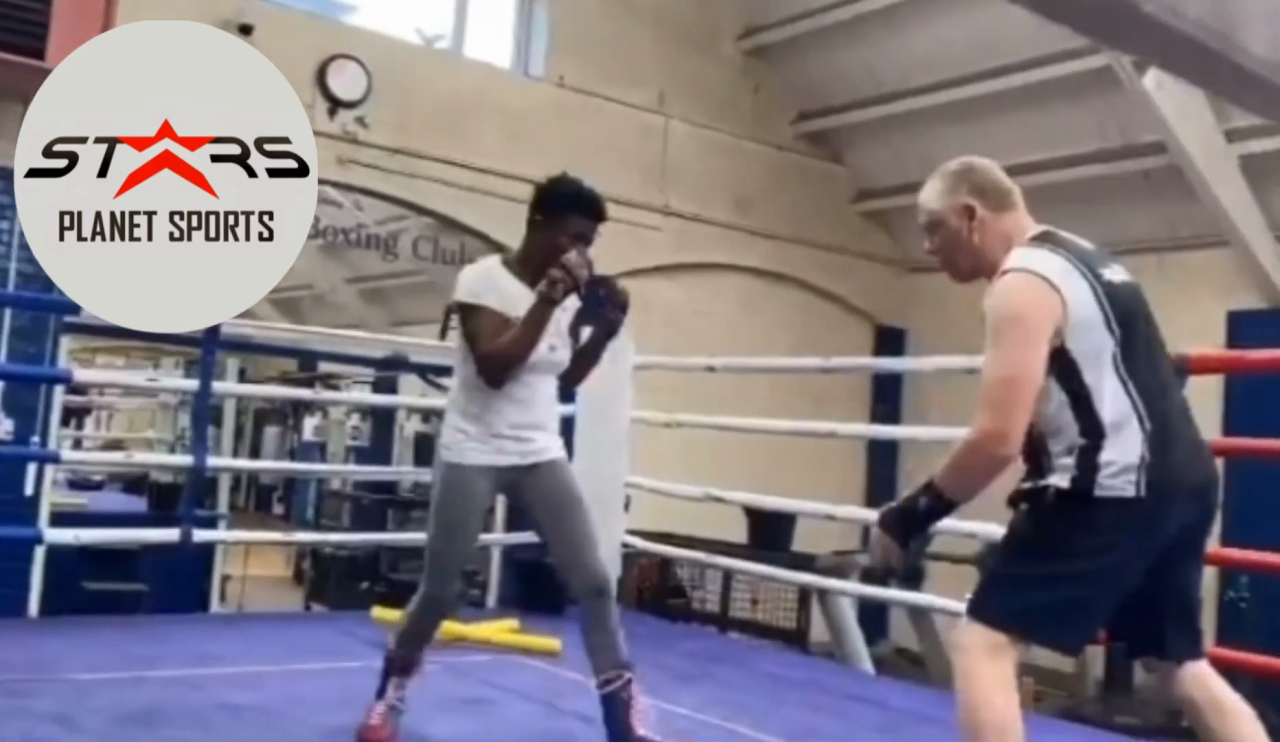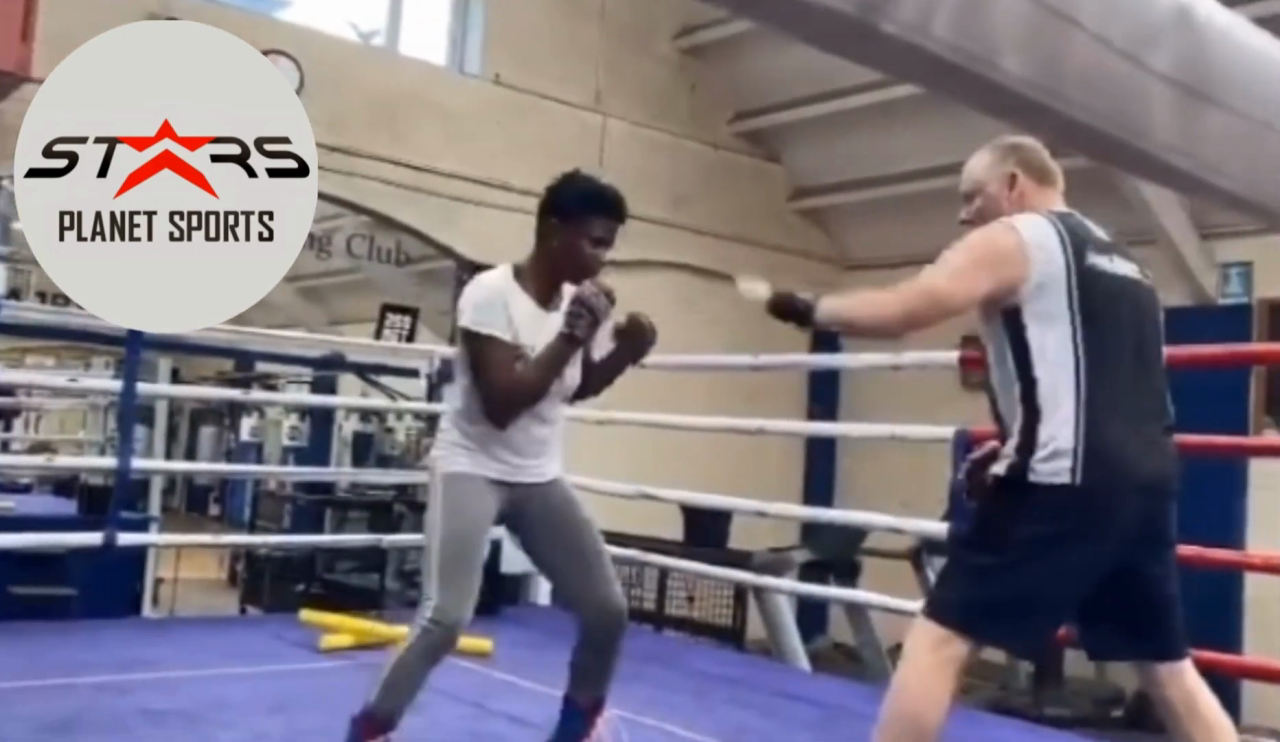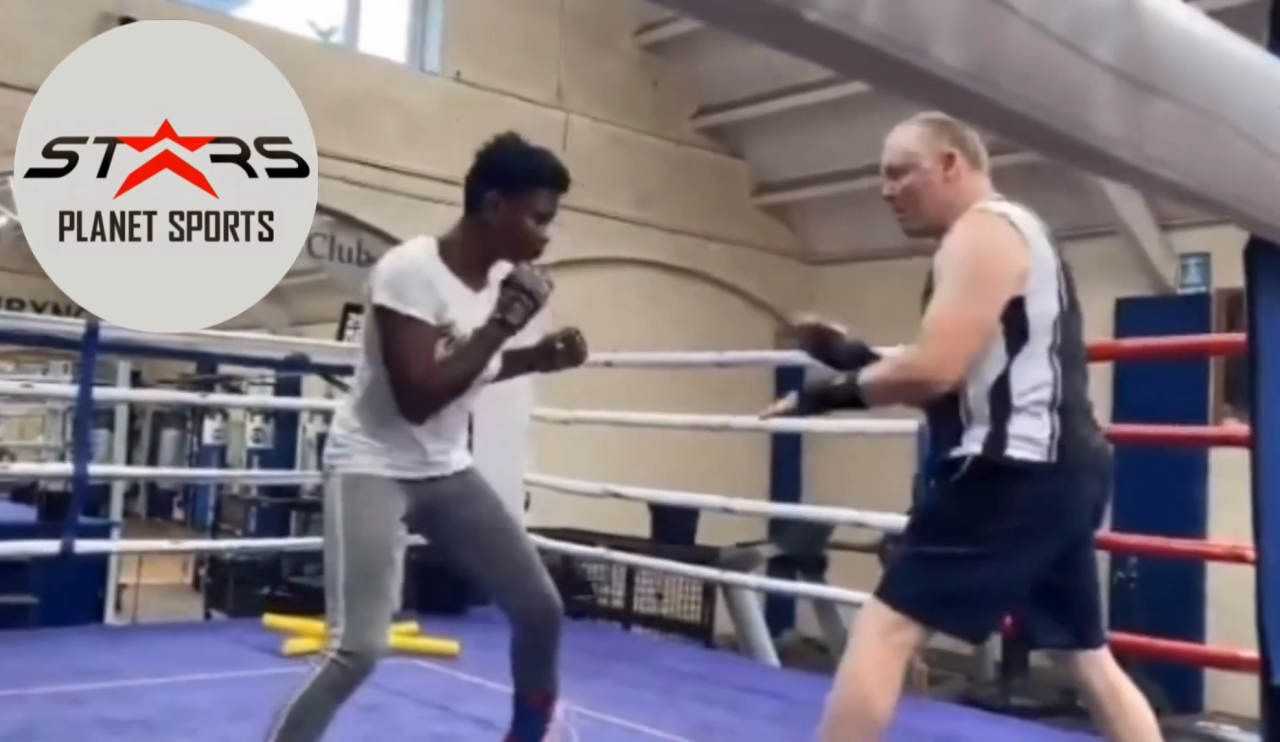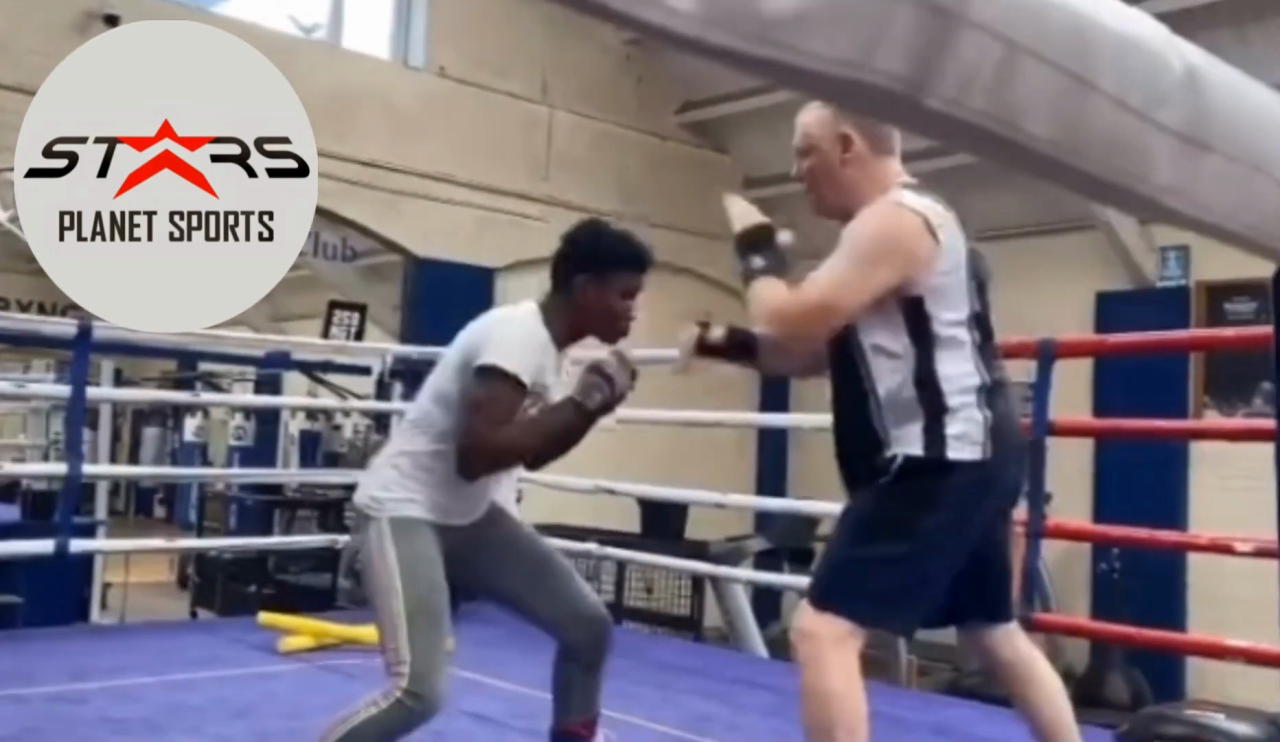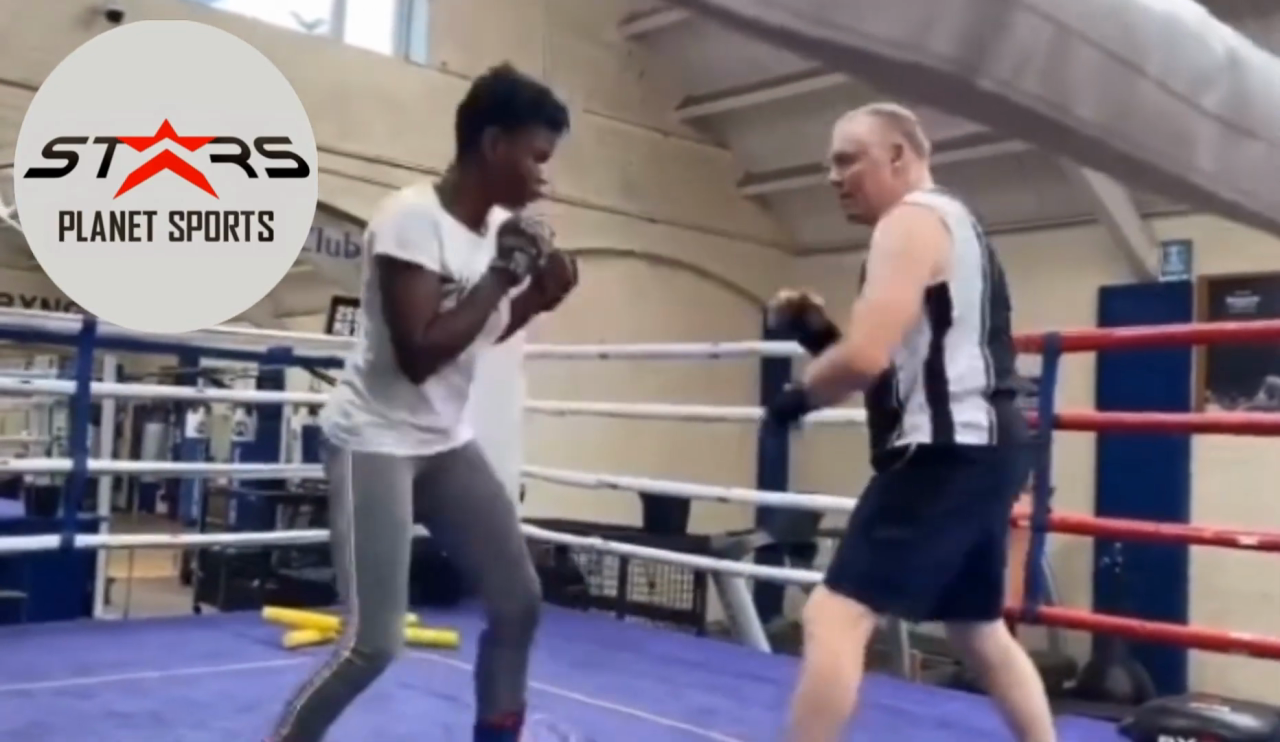
dt=0.5s
person 1, frame 1
left shoulder: (1022, 285)
right shoulder: (1083, 259)
left elbow: (997, 438)
left wrist: (911, 515)
right wrist: (1038, 486)
left hip: (1112, 490)
right hip: (1183, 485)
left knee: (982, 644)
right knee: (1183, 668)
person 1, frame 2
left shoulder: (1015, 241)
right shoulder: (1121, 262)
left elbow: (895, 311)
left wrist: (800, 307)
left hip: (1060, 486)
right hip: (1145, 484)
left knee: (936, 642)
right knee: (1168, 671)
person 1, frame 3
left shoulder: (984, 233)
right shoulder: (1007, 239)
left elbow: (931, 370)
left wrist: (843, 390)
right wrist: (852, 358)
left hip: (1017, 470)
right hip: (1066, 470)
left knee: (884, 630)
right knee: (1087, 658)
person 1, frame 4
left shoulder: (897, 223)
right shoulder: (885, 227)
left elbow: (790, 327)
right elbow: (807, 353)
left wrist: (758, 252)
right wrist: (737, 344)
left hip: (934, 467)
right hip: (969, 462)
left knee: (821, 632)
right knee: (992, 633)
person 1, frame 5
left shoulder: (913, 224)
right shoulder: (943, 230)
left elbow: (862, 355)
right elbow: (896, 358)
left wrist: (797, 397)
right wrist: (815, 331)
left hip: (943, 456)
right hip: (978, 453)
left knee: (835, 614)
right knee: (977, 629)
person 2, frame 1
left shoulder: (568, 296)
right shoulder: (482, 278)
right elbow: (494, 368)
left wrist: (604, 329)
right wrist: (547, 299)
left hip: (539, 454)
right hip: (471, 455)
left knee: (593, 581)
right knee: (441, 589)
right ankle: (392, 690)
person 2, frame 2
left shoulder: (576, 301)
right shoulder: (489, 295)
right elbow: (500, 406)
left wrist: (622, 358)
right wrist: (573, 336)
left hip: (540, 479)
right hip: (471, 470)
left knee: (608, 612)
right knee: (447, 618)
person 2, frame 3
left shoulder: (500, 277)
right shoulder: (408, 269)
right elbow: (418, 397)
left wrist: (538, 357)
right wrist: (505, 320)
left hip: (447, 471)
right hip: (371, 468)
left knee: (541, 610)
right knee: (359, 647)
person 2, frame 4
left shoulder: (549, 347)
right shoulder: (515, 337)
left elbow: (528, 449)
right elbow: (477, 456)
left wrist: (593, 403)
right wrist: (582, 403)
left hip: (468, 514)
right hip: (400, 511)
left knee: (589, 624)
right knee: (419, 690)
person 2, frame 5
left shoulder: (500, 224)
right shoulder: (409, 219)
right elbow: (419, 355)
left wrist: (537, 296)
right wrist: (503, 273)
left hip: (448, 442)
right hip: (374, 443)
left knee: (518, 605)
right knee: (373, 642)
